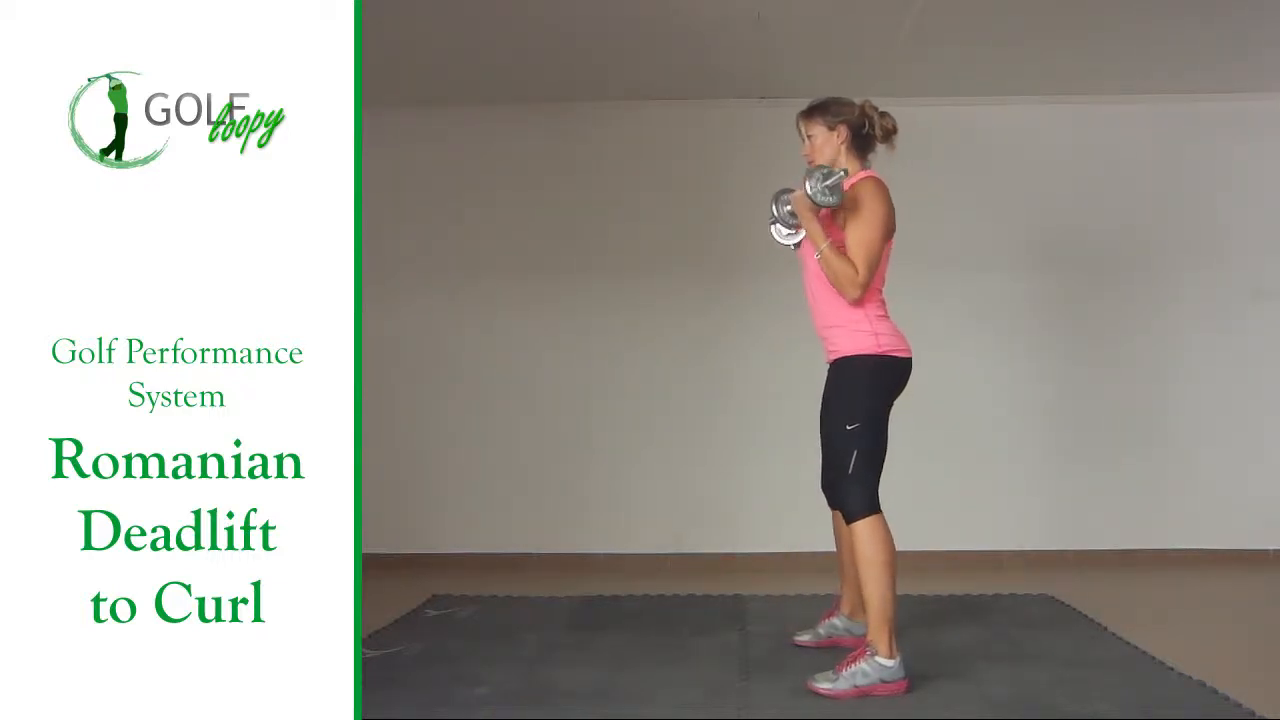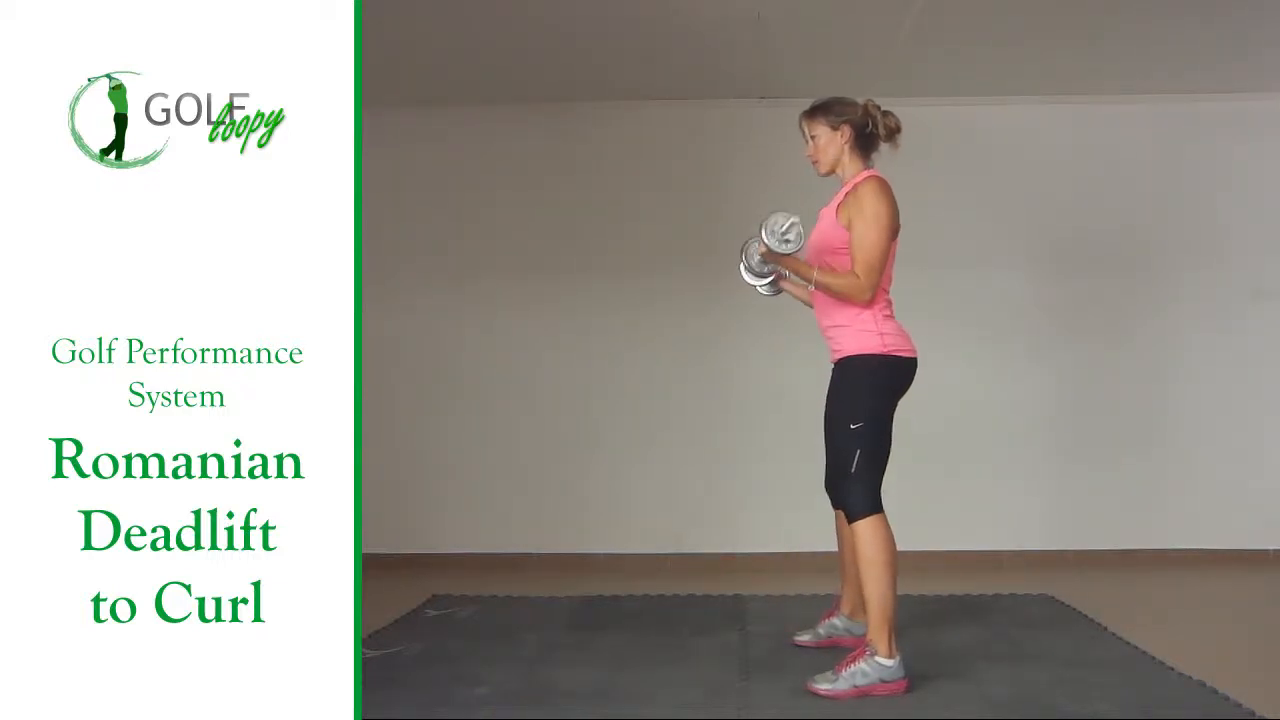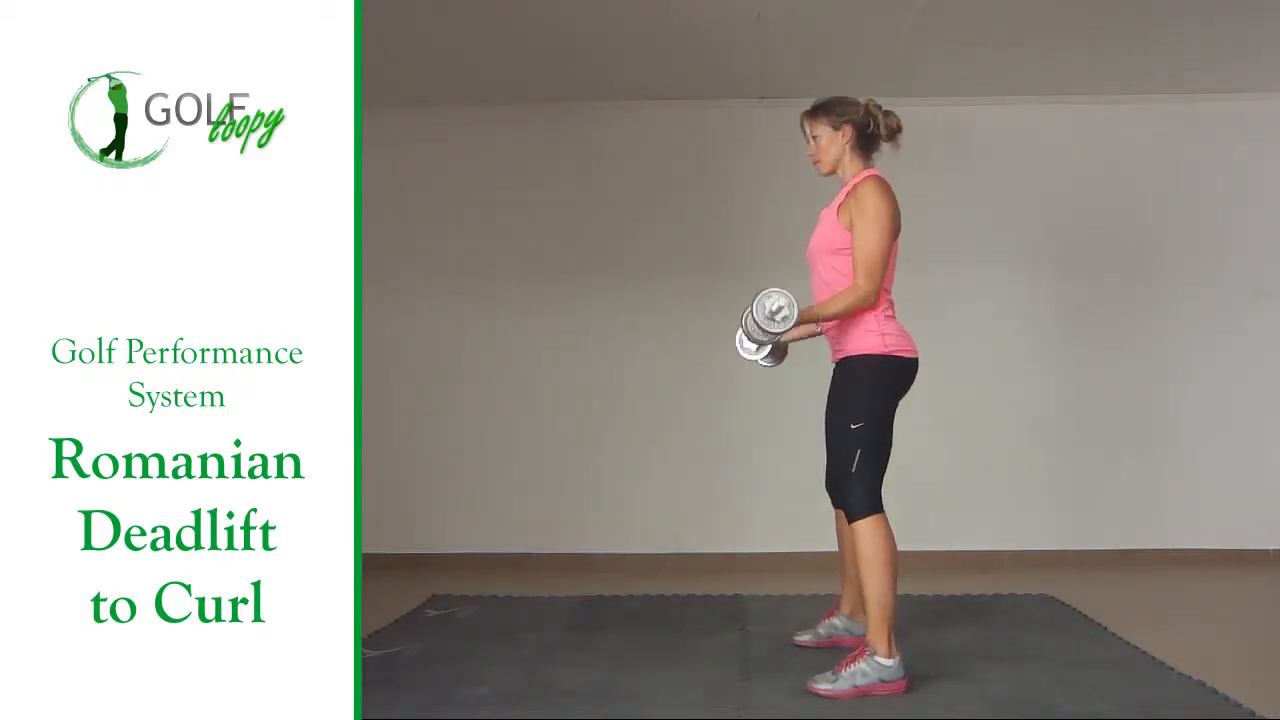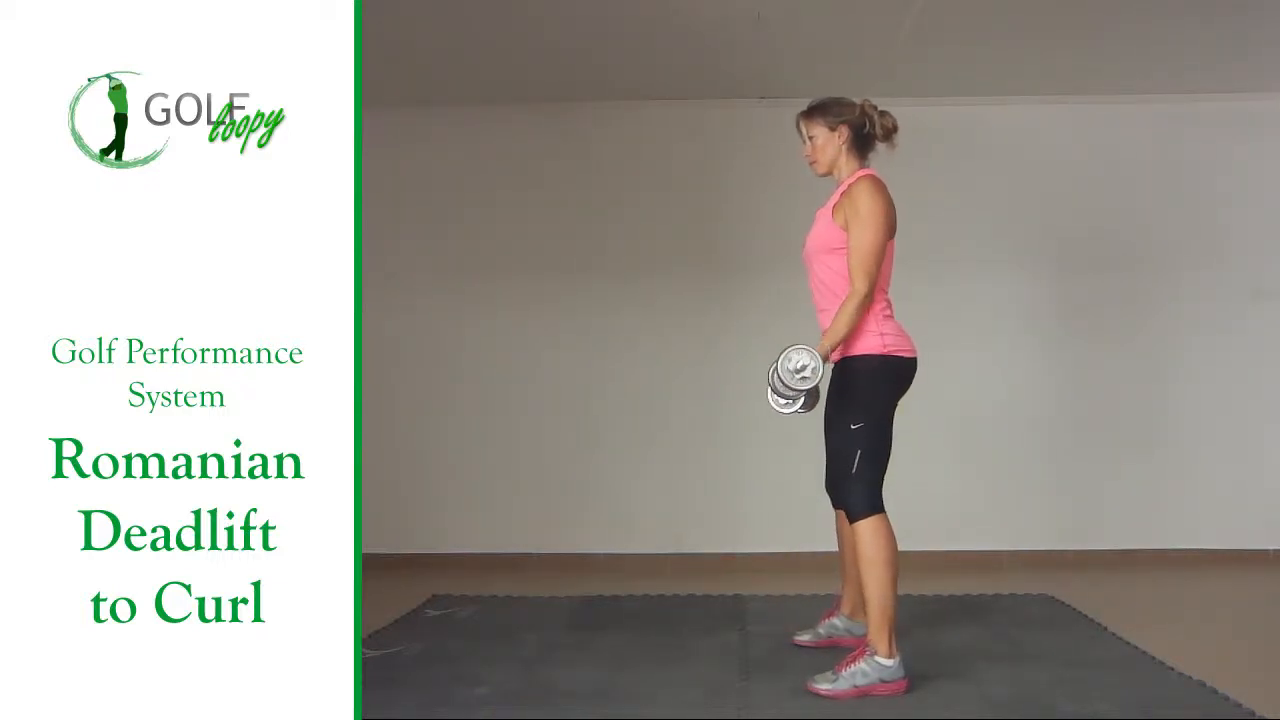
dt=0.3s
person 1, frame 1
left shoulder: (867, 190)
right shoulder: (844, 196)
left elbow: (855, 285)
left wrist: (815, 227)
right wrist: (803, 238)
left hip: (869, 360)
right hip: (850, 361)
left knee: (858, 497)
right knee: (839, 491)
left ankle: (884, 658)
right ankle: (851, 616)
person 1, frame 2
left shoulder: (870, 191)
right shoulder: (848, 197)
left elbow: (863, 289)
left wrist: (803, 267)
right wrist: (789, 281)
left hip: (873, 359)
right hip: (855, 360)
left knee: (860, 497)
right knee: (843, 491)
left ankle: (883, 657)
right ankle: (851, 616)
person 1, frame 3
left shoulder: (870, 190)
right shoulder: (848, 197)
left elbow: (867, 288)
left wrist: (805, 315)
right wrist: (805, 323)
left hip: (874, 360)
right hip: (857, 360)
left knee: (861, 497)
right knee: (844, 491)
left ankle: (884, 659)
right ankle: (852, 616)
person 1, frame 4
left shoulder: (865, 190)
right shoulder: (844, 197)
left elbow: (862, 289)
left wrist: (821, 350)
right wrist: (824, 352)
left hip: (872, 359)
right hip: (856, 360)
left knee: (861, 497)
right knee: (844, 491)
left ankle: (883, 658)
right ankle: (851, 617)
